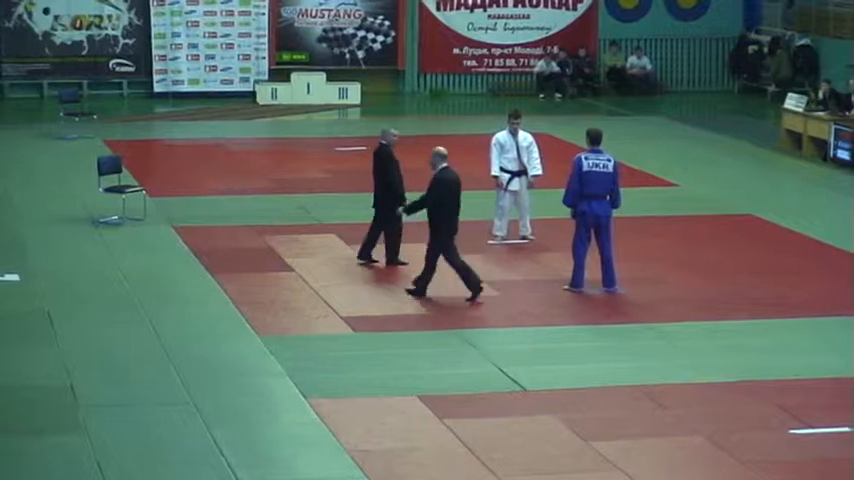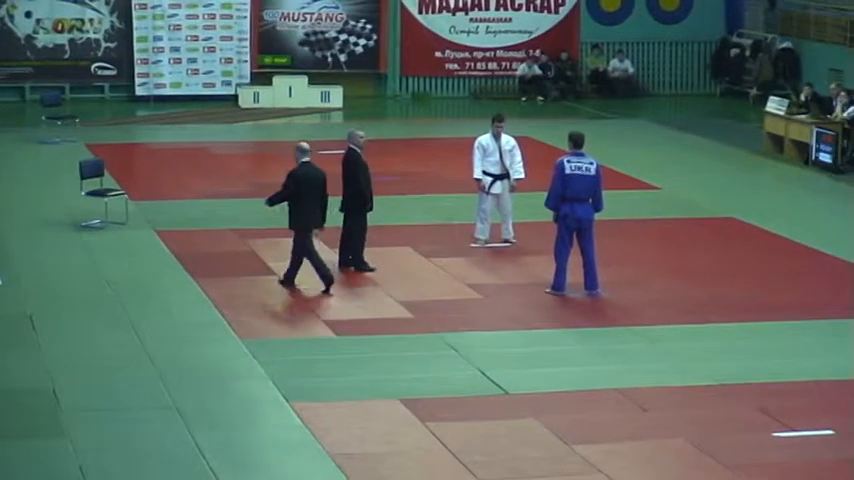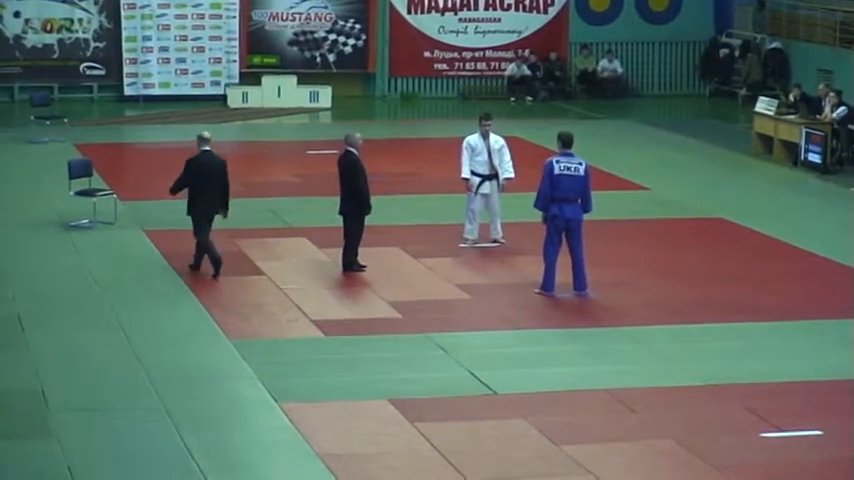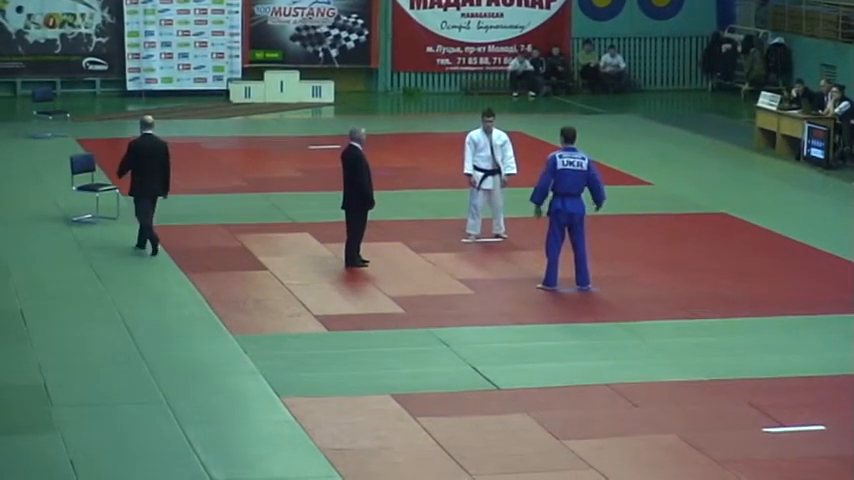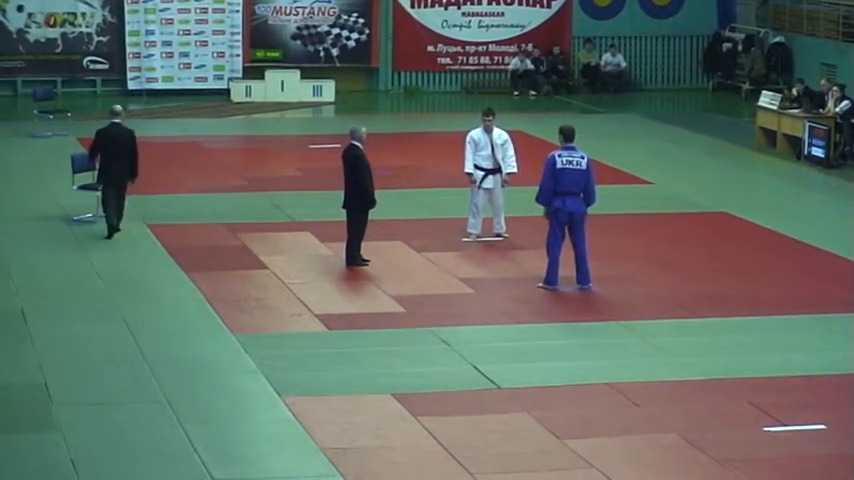
dt=1s
person 1, frame 1
left shoulder: (580, 159)
right shoulder: (611, 161)
left elbow: (573, 186)
right elbow: (615, 188)
left wrist: (572, 205)
right wrist: (613, 206)
left hip: (585, 207)
right hip: (603, 208)
left knee: (580, 246)
right knee: (605, 247)
left ankle: (577, 284)
right ankle: (610, 284)
person 1, frame 2
left shoulder: (563, 163)
right shoulder: (593, 164)
left elbow: (556, 189)
right elbow: (597, 191)
left wrist: (554, 209)
right wrist: (595, 209)
left hip: (567, 210)
right hip: (586, 211)
left knee: (562, 249)
right knee: (588, 250)
left ankle: (559, 287)
right ankle: (592, 287)
person 1, frame 3
left shoulder: (552, 163)
right shoulder: (583, 165)
left elbow: (545, 189)
right elbow: (586, 192)
left wrist: (544, 210)
right wrist: (583, 211)
left hip: (556, 211)
right hip: (575, 211)
left knee: (551, 250)
right knee: (577, 250)
left ankle: (548, 287)
right ankle: (581, 287)
person 1, frame 4
left shoulder: (555, 158)
right shoulder: (585, 159)
left elbow: (544, 183)
right elbow: (595, 183)
left wrist: (537, 204)
right wrist: (599, 201)
left hip: (559, 205)
right hip: (577, 205)
left knee: (554, 245)
right knee: (579, 245)
left ankle: (550, 282)
right ankle: (583, 282)
person 1, frame 5
left shoulder: (554, 157)
right shoulder: (584, 158)
left elbow: (547, 184)
right elbow: (589, 186)
left wrist: (546, 205)
right wrist: (586, 205)
left hip: (559, 204)
right hip: (577, 205)
left knee: (554, 244)
right knee: (579, 244)
left ankle: (551, 281)
right ankle: (584, 281)
person 2, frame 1
left shoulder: (438, 178)
right shoulder: (452, 175)
left elbow: (427, 200)
left wrist: (406, 210)
left hip: (440, 225)
right hip: (449, 223)
left knee: (451, 257)
right knee: (432, 256)
left ankle: (474, 285)
right ankle: (420, 288)
person 2, frame 2
left shoulder: (295, 173)
right shoulder: (320, 173)
left elbow: (284, 194)
right elbow: (324, 198)
left wrist: (270, 201)
right wrist: (322, 219)
left hip: (300, 218)
right hip: (313, 217)
left knee: (307, 250)
right knee: (299, 248)
left ankle: (327, 278)
right ankle: (289, 278)
person 2, frame 3
left shoulder: (193, 162)
right shoulder: (221, 161)
left elbow: (183, 181)
right elbow: (225, 186)
left wrist: (173, 190)
right wrist: (225, 207)
left hip: (197, 205)
right hip: (214, 204)
left knee: (201, 234)
right knee: (204, 233)
left ankle: (216, 260)
right ankle: (196, 263)
person 2, frame 4
left shoulder: (134, 144)
right shoulder: (162, 144)
left elbow: (126, 164)
right elbow: (166, 168)
left wrist: (120, 174)
right wrist: (165, 188)
left hip: (139, 187)
right hip: (155, 186)
left knee: (142, 214)
right knee: (148, 214)
left ankle: (154, 239)
right ankle: (142, 241)
person 2, frame 5
left shoulder: (102, 132)
right shoulder: (129, 133)
left elbow: (93, 151)
right elbow: (134, 155)
left wrist: (93, 159)
right wrist: (133, 174)
left hip: (106, 173)
right hip: (123, 172)
left knee: (107, 200)
right knee: (119, 198)
left ankle: (112, 224)
right ankle: (116, 224)
person 3, frame 1
left shoulder: (379, 151)
right shoulder: (386, 152)
right elbow: (391, 177)
right wrist: (401, 196)
left hip: (382, 196)
right hip: (389, 196)
left knee: (378, 225)
right knee: (394, 228)
left ankle: (364, 254)
right ankle: (392, 258)
person 3, frame 2
left shoulder: (351, 154)
right shoulder: (353, 156)
right elbow: (358, 181)
left wrist: (365, 198)
right wrist: (366, 200)
left hip: (352, 200)
right hip: (356, 201)
left knee: (349, 230)
right knee: (358, 231)
left ankle: (344, 260)
right ankle: (358, 263)
person 3, frame 3
left shoulder: (344, 157)
right shoulder: (353, 160)
right elbow: (359, 185)
right wrist: (366, 203)
left hip: (349, 202)
right hip: (355, 203)
left knee: (352, 233)
right knee: (354, 234)
left ankle: (351, 260)
right ankle: (349, 264)
person 3, frame 4
left shoulder: (347, 152)
right shoulder: (357, 155)
right elbow: (362, 180)
right wrist: (369, 199)
left hip: (351, 197)
right hip: (358, 199)
left knee: (355, 229)
right knee: (356, 229)
left ankle: (354, 255)
right ankle: (351, 259)
person 3, frame 5
left shoulder: (348, 150)
right shoulder: (358, 154)
right elbow: (363, 179)
right wrist: (371, 198)
left hip: (352, 196)
right hip: (359, 198)
left knee: (356, 228)
right knee: (357, 228)
left ankle: (355, 255)
right ankle: (352, 258)
person 4, frame 1
left shoulder: (527, 137)
right shoulder: (499, 137)
left elbow: (534, 157)
right elbow: (495, 158)
left wrist: (532, 175)
right wrist: (497, 177)
left hip: (522, 176)
right hip: (506, 176)
left knee: (524, 206)
right knee: (503, 206)
left ankle: (525, 232)
right ankle: (499, 233)
person 4, frame 2
left shoulder: (510, 141)
right shoulder: (482, 141)
left elbow: (516, 160)
right elbow: (477, 161)
left wrist: (515, 179)
right wrist: (479, 180)
left hip: (504, 180)
right hip: (488, 180)
left knee: (506, 210)
right knee: (484, 209)
left ankle: (508, 236)
right ankle: (481, 237)
person 4, frame 3
left shoulder: (499, 141)
right shoulder: (470, 141)
left elbow: (505, 160)
right elbow: (465, 161)
left wrist: (504, 178)
right wrist: (467, 179)
left hip: (493, 180)
right hip: (476, 180)
left knee: (495, 210)
right knee: (473, 209)
left ankle: (496, 236)
right ankle: (470, 237)
person 4, frame 4
left shoulder: (502, 136)
right shoulder: (473, 136)
left elbow: (508, 156)
right elbow: (468, 156)
left wrist: (506, 174)
right wrist: (470, 175)
left hip: (496, 175)
right hip: (479, 175)
left knee: (497, 205)
right knee: (475, 204)
left ankle: (499, 231)
right ankle: (472, 232)
person 4, frame 5
left shoulder: (502, 135)
right shoulder: (473, 135)
left elbow: (509, 155)
right elbow: (469, 155)
left wrist: (507, 173)
right wrist: (470, 174)
left hip: (497, 174)
right hip: (480, 174)
left knee: (498, 204)
right knee: (476, 204)
left ankle: (499, 230)
right ankle: (473, 231)
